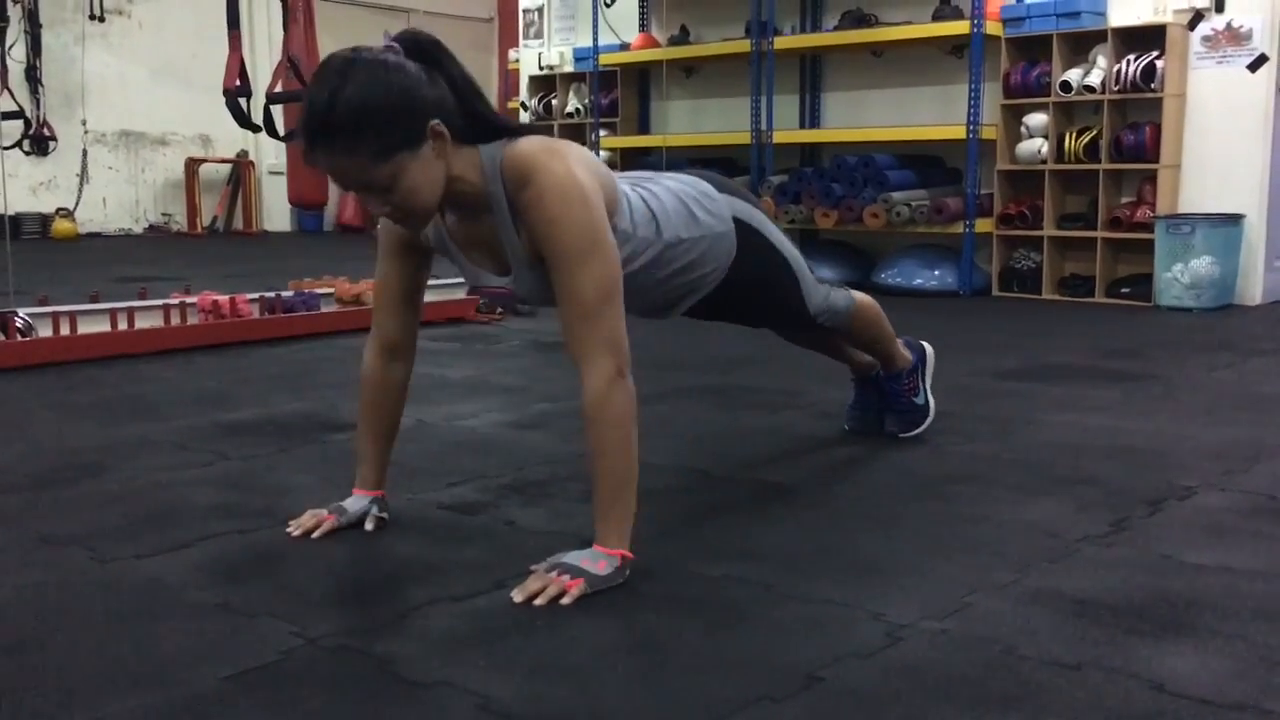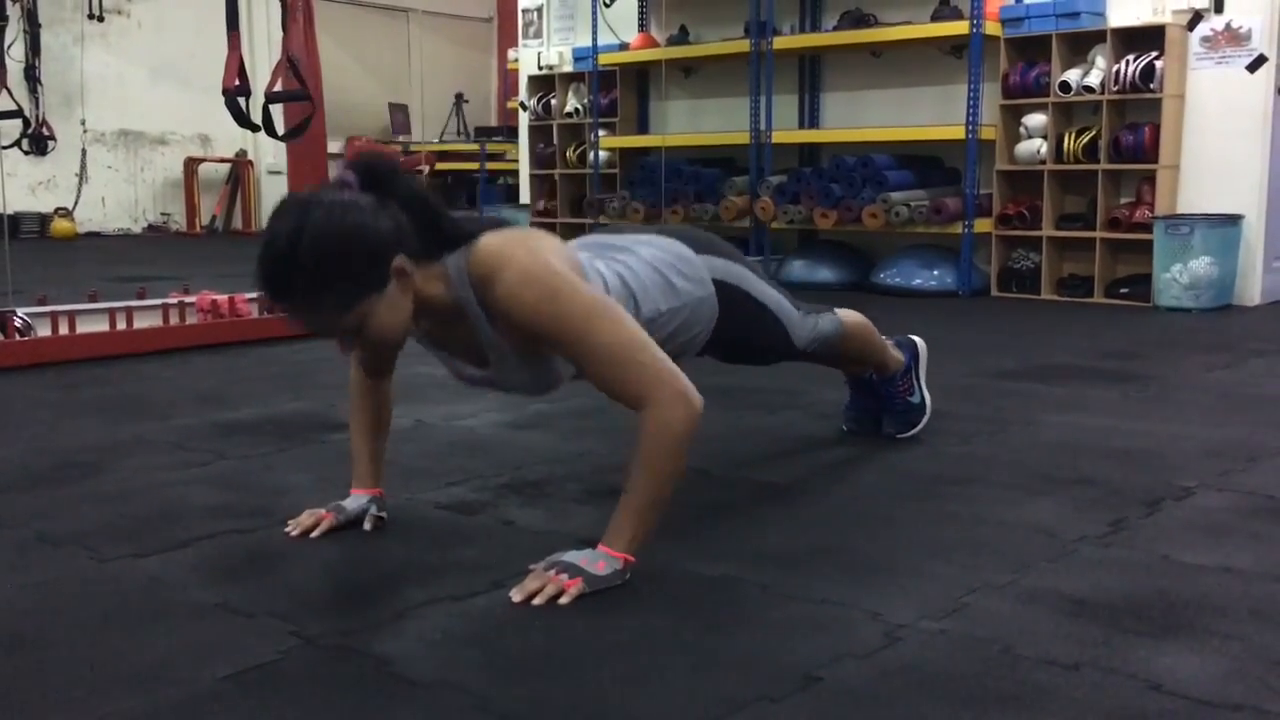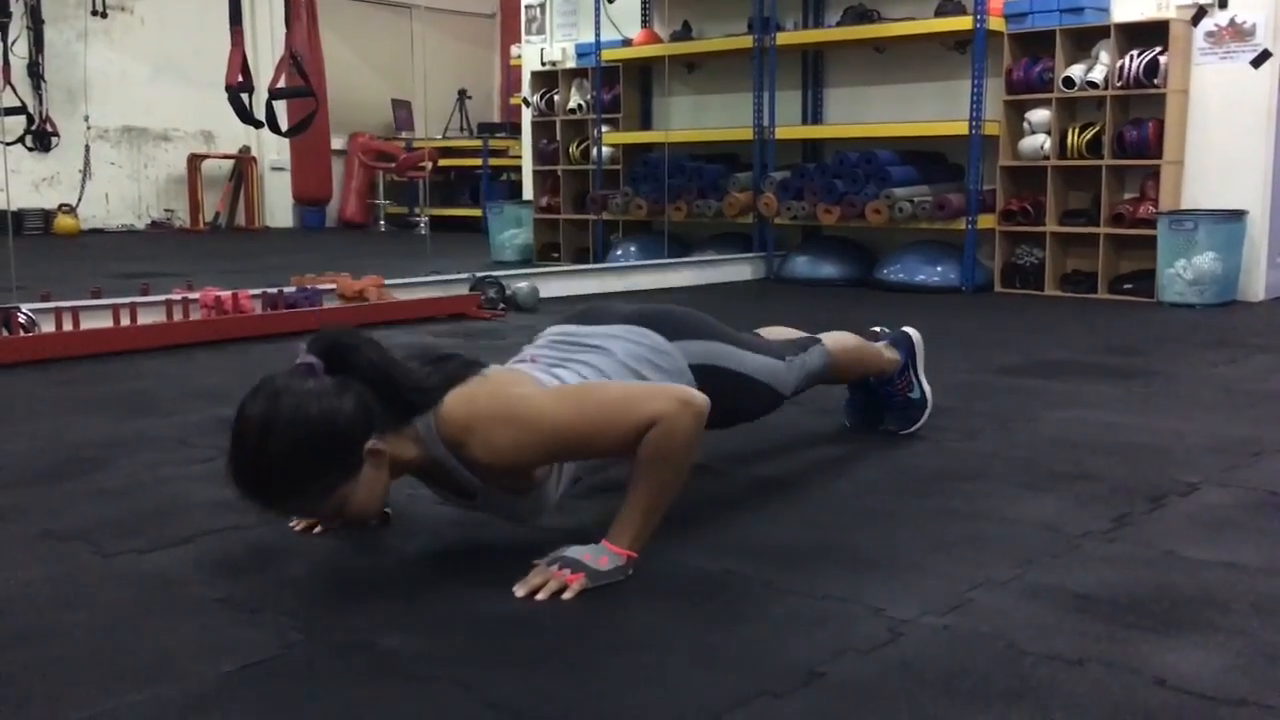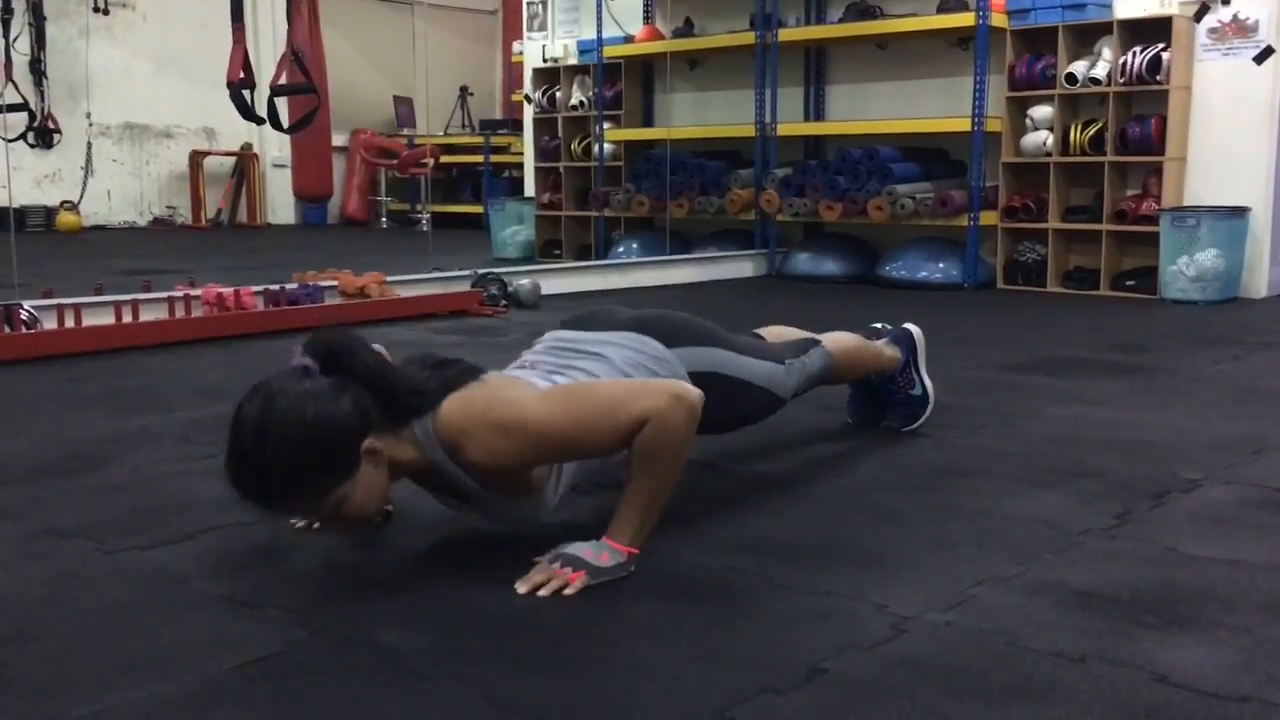
dt=0.3s
person 1, frame 1
left shoulder: (547, 180)
right shoulder: (415, 198)
left elbow: (605, 370)
right elbow: (389, 349)
left wrist: (610, 551)
right wrist: (367, 492)
left hip: (716, 234)
right hip: (654, 262)
left knee: (816, 310)
right knee: (795, 329)
left ankle: (903, 363)
right ankle: (868, 372)
person 1, frame 2
left shoulder: (518, 279)
right shoulder: (387, 276)
left elbow: (676, 403)
right elbow: (370, 374)
left wrist: (613, 554)
right wrist: (364, 489)
left hip: (695, 287)
right hip: (618, 272)
left knee: (806, 335)
right knee: (790, 349)
left ankle: (897, 360)
right ankle: (867, 385)
person 1, frame 3
left shoulder: (483, 432)
right shoulder: (374, 406)
left elbow: (686, 408)
left wrist: (618, 549)
right wrist: (346, 498)
left hip: (667, 363)
right hip: (584, 346)
left knee: (790, 368)
right knee: (763, 350)
left ankle: (891, 355)
right ankle: (879, 354)
person 1, frame 4
left shoulder: (480, 433)
right shoulder: (369, 405)
left elbow: (678, 403)
right elbow: (363, 349)
left wrist: (619, 546)
right wrist: (364, 501)
left hip: (667, 365)
right hip: (584, 348)
left knee: (790, 373)
right knee: (762, 349)
left ankle: (891, 352)
right ankle: (879, 350)
